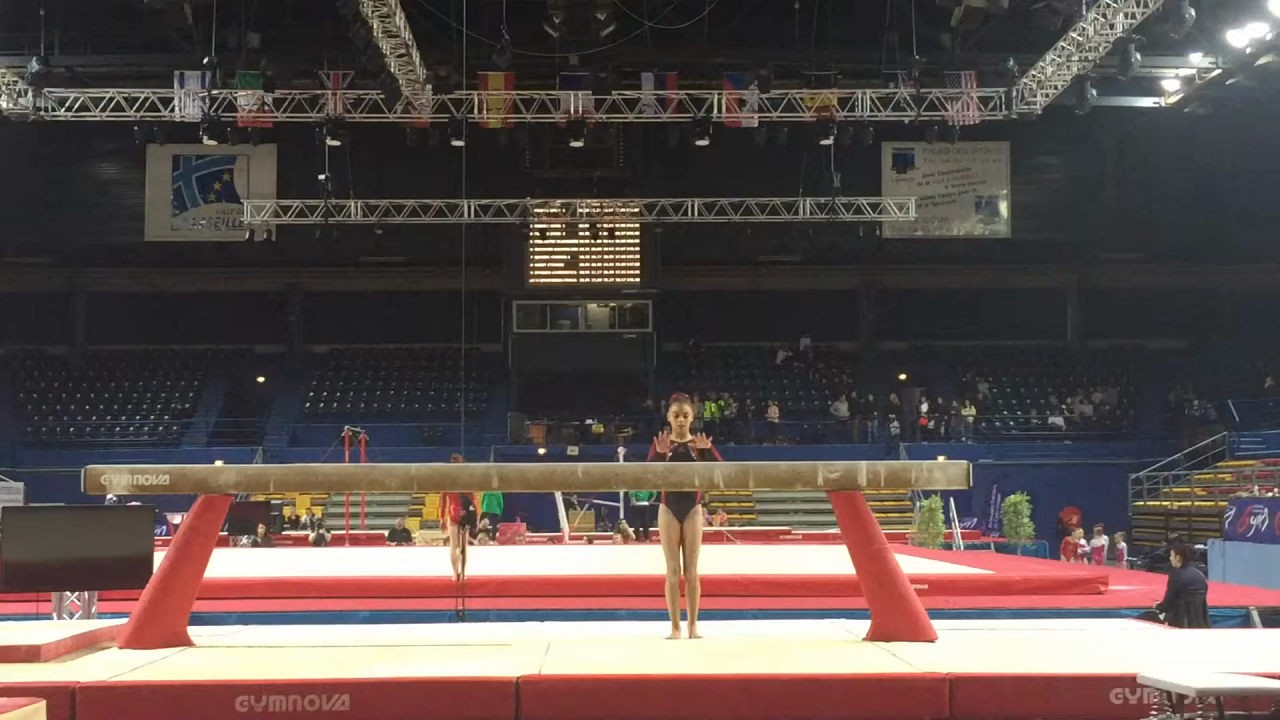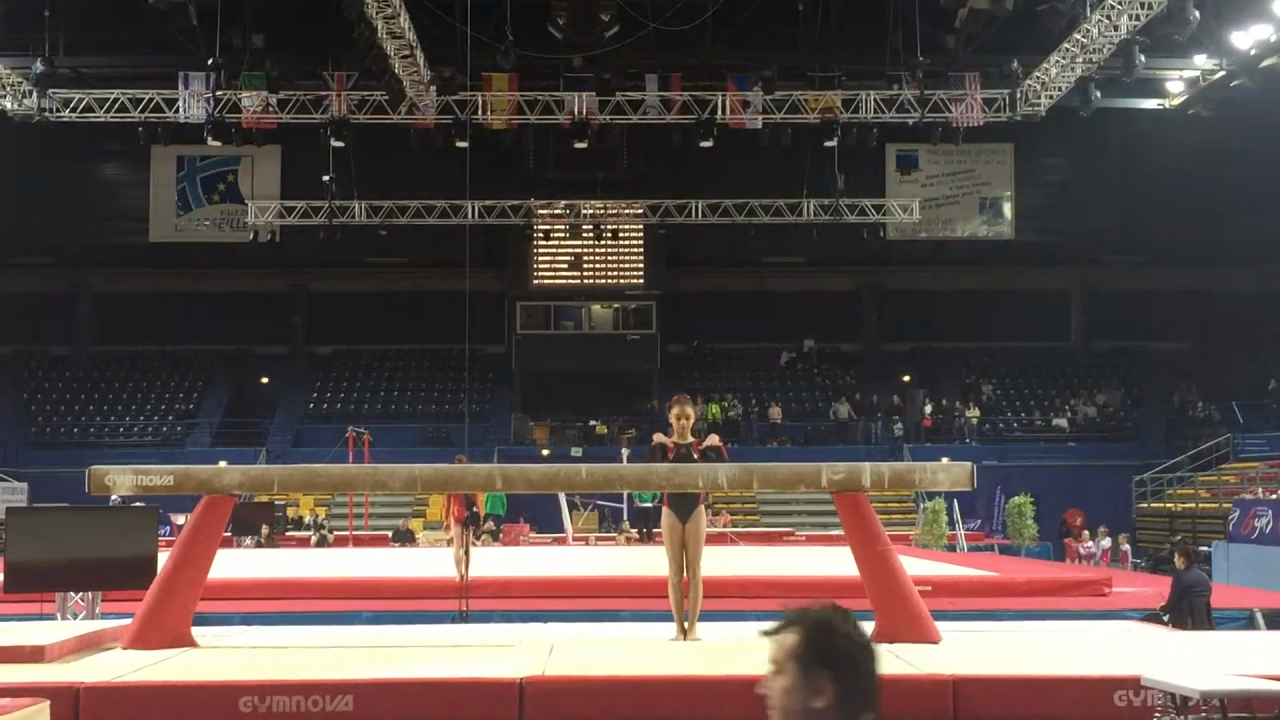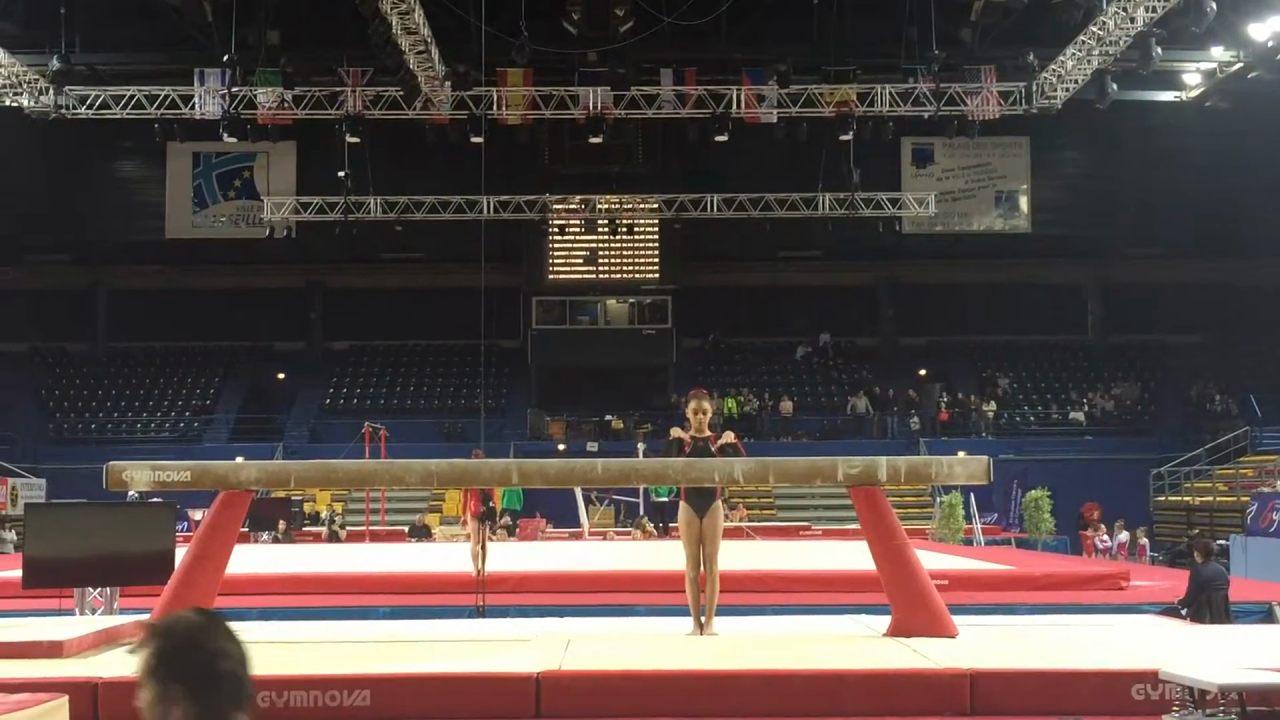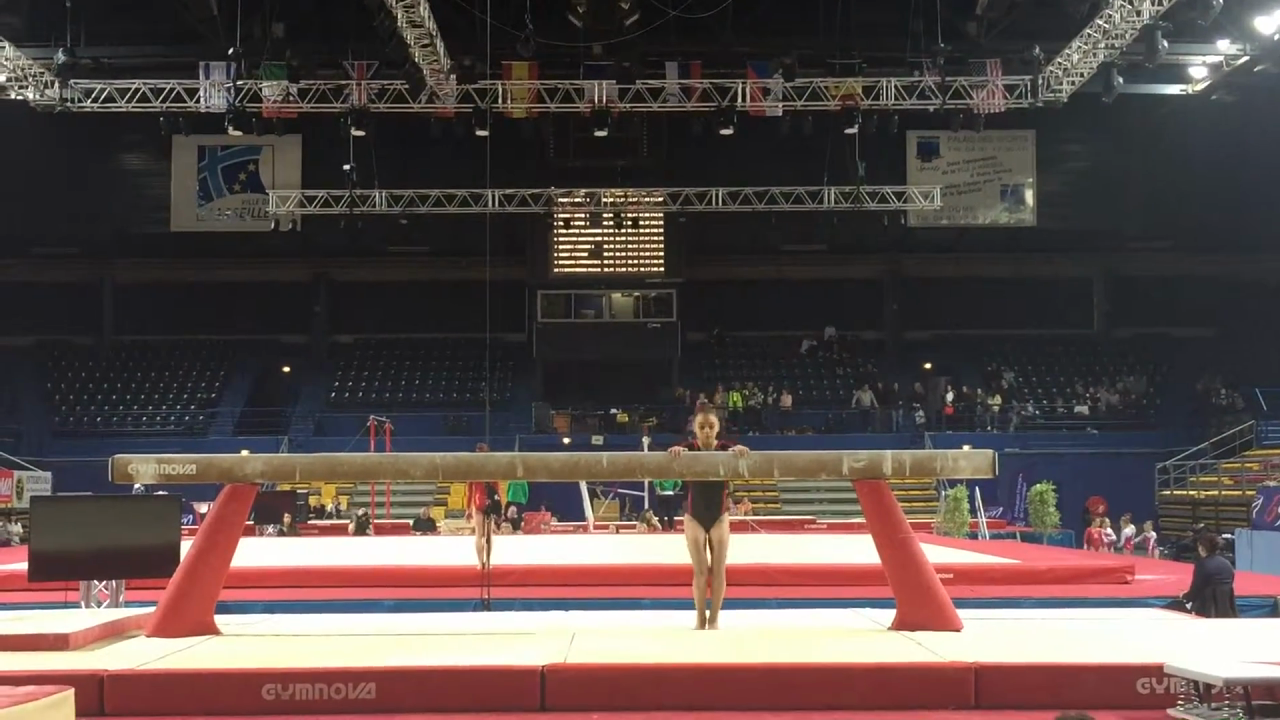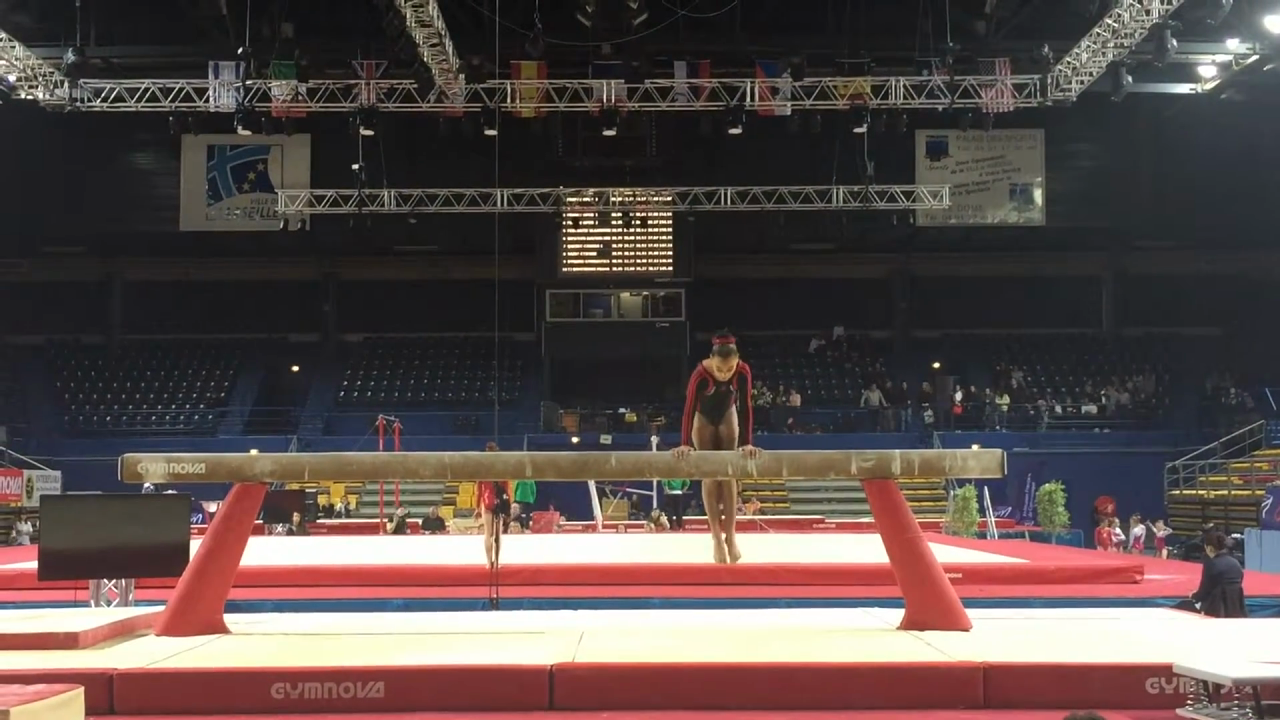
dt=1s
person 1, frame 1
left shoulder: (700, 444)
right shoulder: (661, 443)
left wrist: (707, 451)
right wrist: (659, 454)
left hip: (693, 510)
right hip: (668, 510)
left knee: (691, 570)
right knee: (672, 569)
left ankle: (692, 624)
right ankle: (675, 626)
person 1, frame 2
left shoulder: (702, 446)
right shoulder: (664, 446)
left wrist: (717, 445)
right wrist: (656, 444)
left hip: (695, 511)
right hip: (671, 512)
left knee: (694, 571)
right knee: (675, 572)
left ankle: (692, 627)
right ankle: (679, 628)
person 1, frame 3
left shoulder: (719, 440)
right shoulder: (681, 440)
left wrist: (733, 441)
right wrist: (672, 438)
left hip: (712, 505)
right hip: (688, 505)
left knee: (711, 565)
right knee: (692, 565)
left ankle: (709, 622)
right ankle: (696, 622)
person 1, frame 4
left shoulder: (725, 448)
right shoulder: (689, 448)
left elbow: (739, 459)
left wrist: (739, 451)
right wrist: (676, 452)
left hip: (719, 517)
right hip: (694, 518)
left knee: (718, 569)
right knee: (701, 569)
left ankle: (714, 619)
right ankle: (700, 618)
person 1, frame 5
left shoulder: (743, 372)
right shoulder: (700, 374)
left elbow: (745, 408)
right elbow: (689, 409)
left wrist: (747, 443)
right wrist: (686, 443)
left hip: (727, 413)
right hip: (703, 415)
left ankle: (730, 535)
right ankle: (717, 536)
